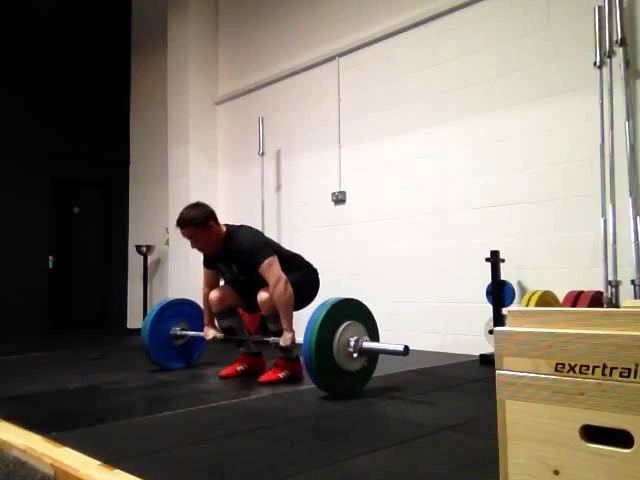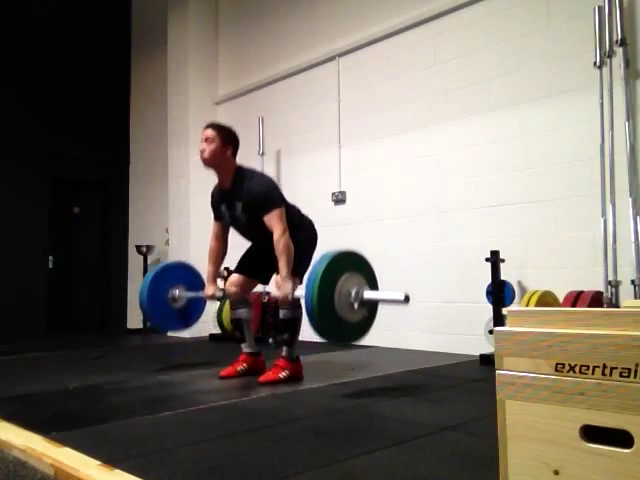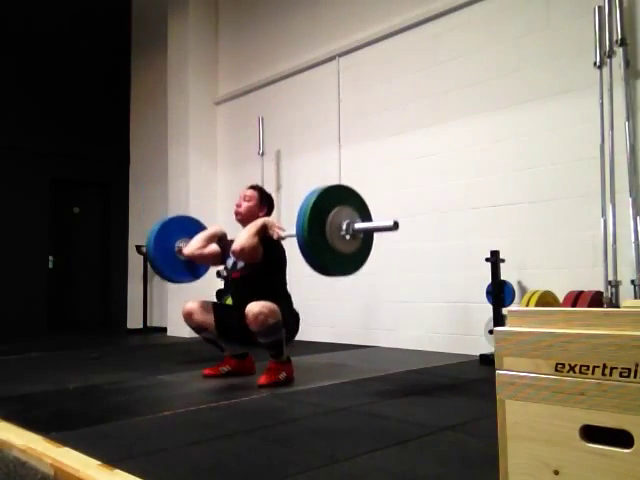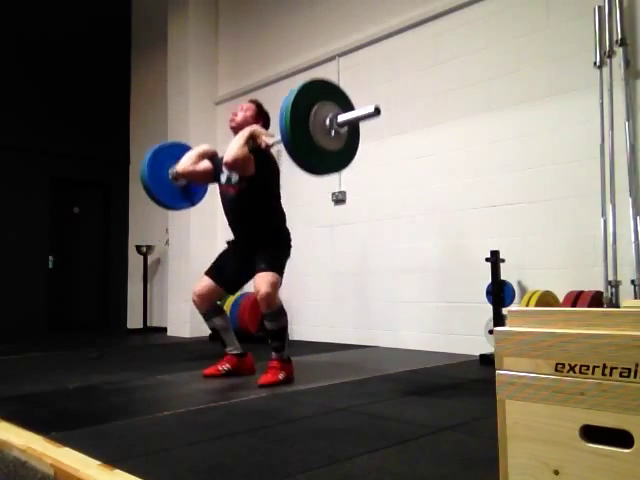
dt=1s
person 1, frame 1
left shoulder: (247, 242)
right shoulder: (211, 250)
left elbow: (279, 283)
right elbow: (208, 288)
left wrist: (287, 331)
right wrist: (208, 325)
left hip: (301, 279)
left knee: (266, 298)
right knee: (216, 298)
left ankle: (289, 362)
right ankle: (250, 356)
person 1, frame 2
left shoulder: (257, 186)
right shoulder: (219, 193)
left elbow: (281, 233)
right elbow: (218, 239)
left wrist: (286, 282)
right wrist: (210, 281)
left hip: (298, 238)
right hip: (263, 242)
left knee: (282, 292)
right knee: (234, 288)
left ankle: (290, 362)
right ankle: (250, 356)
person 1, frame 3
left shoulder: (268, 244)
right shoulder: (229, 246)
left elbow: (240, 249)
right elbow: (190, 252)
left wrist: (261, 223)
right wrist: (214, 233)
left hip: (279, 321)
left knee: (256, 312)
right knee: (191, 310)
left ankle: (281, 364)
right ankle: (238, 358)
person 1, frame 4
left shoulder: (260, 155)
right shoulder: (221, 161)
left elbow: (235, 160)
right elbow: (182, 171)
left wrist: (248, 134)
right wrist: (203, 151)
left hip: (271, 242)
right hip: (241, 243)
left knee: (265, 292)
right knee: (202, 294)
left ankle: (281, 362)
right ankle: (237, 356)
